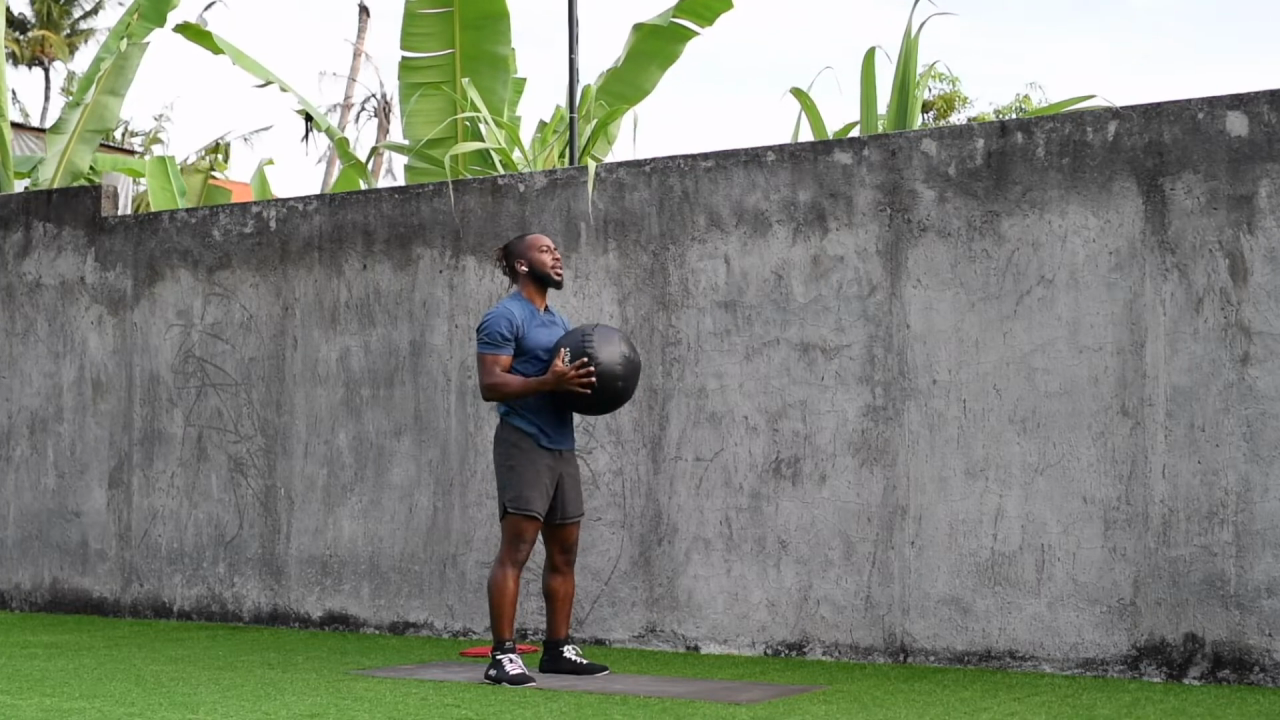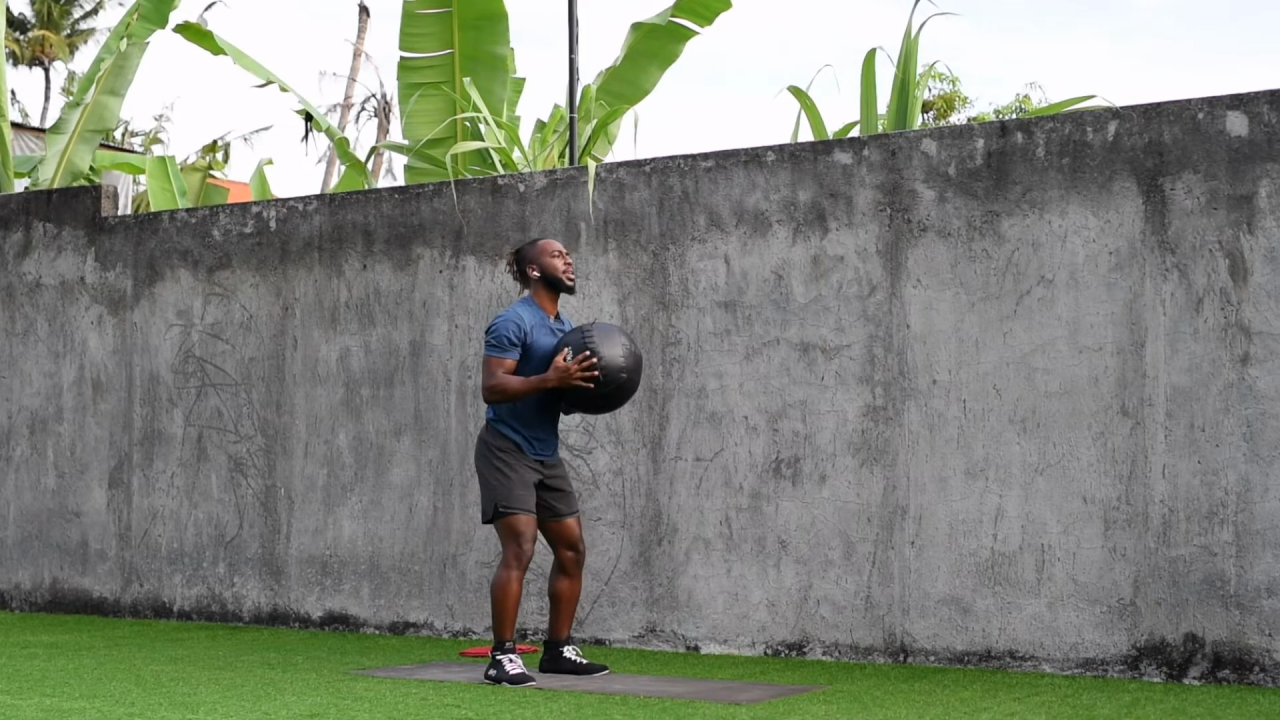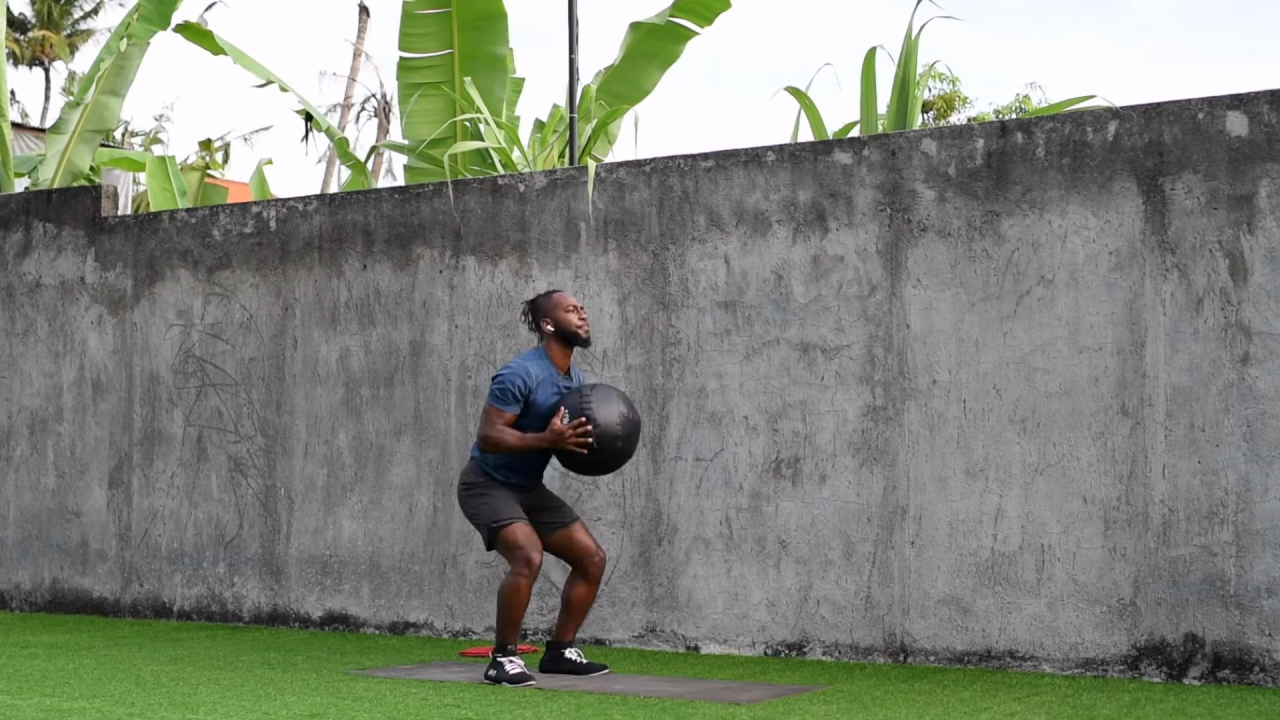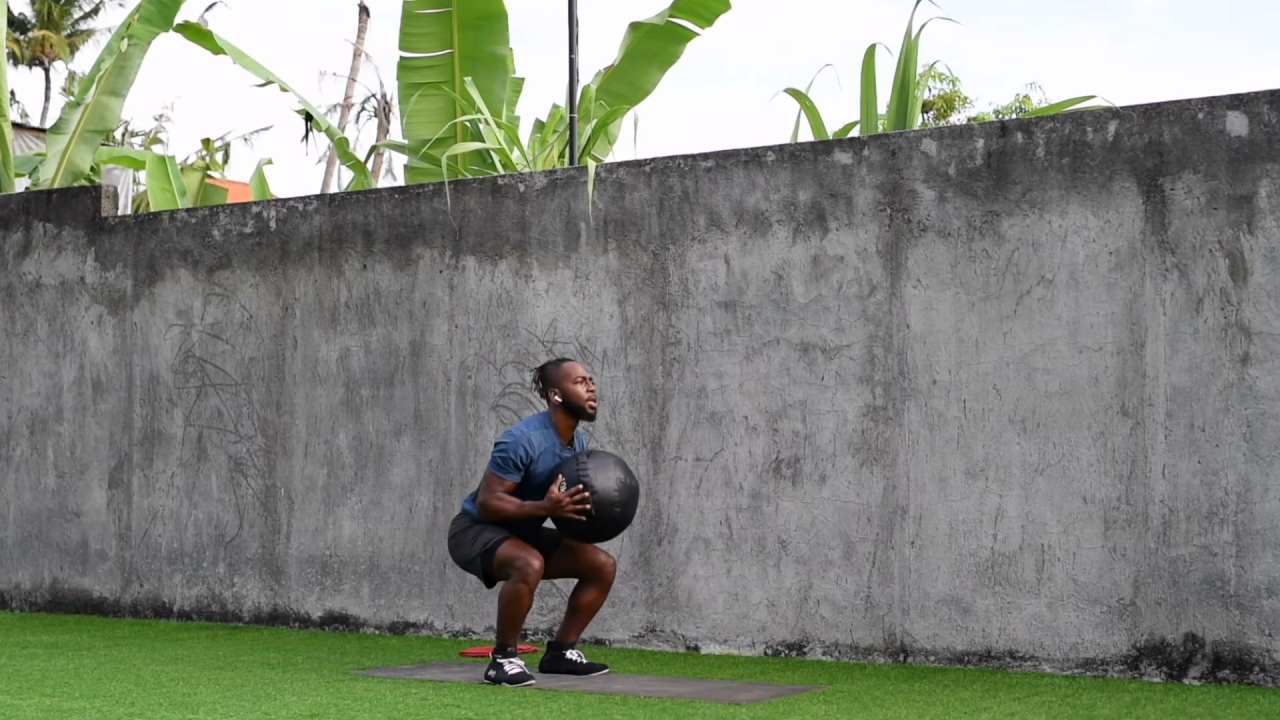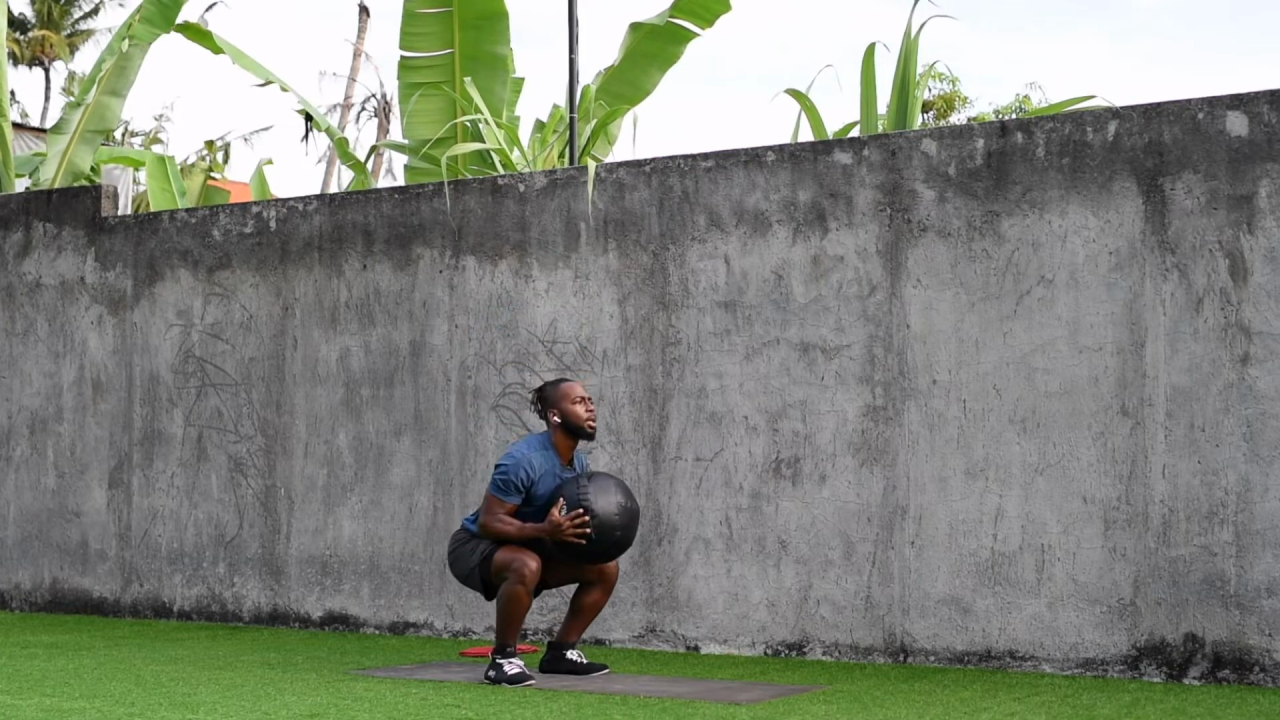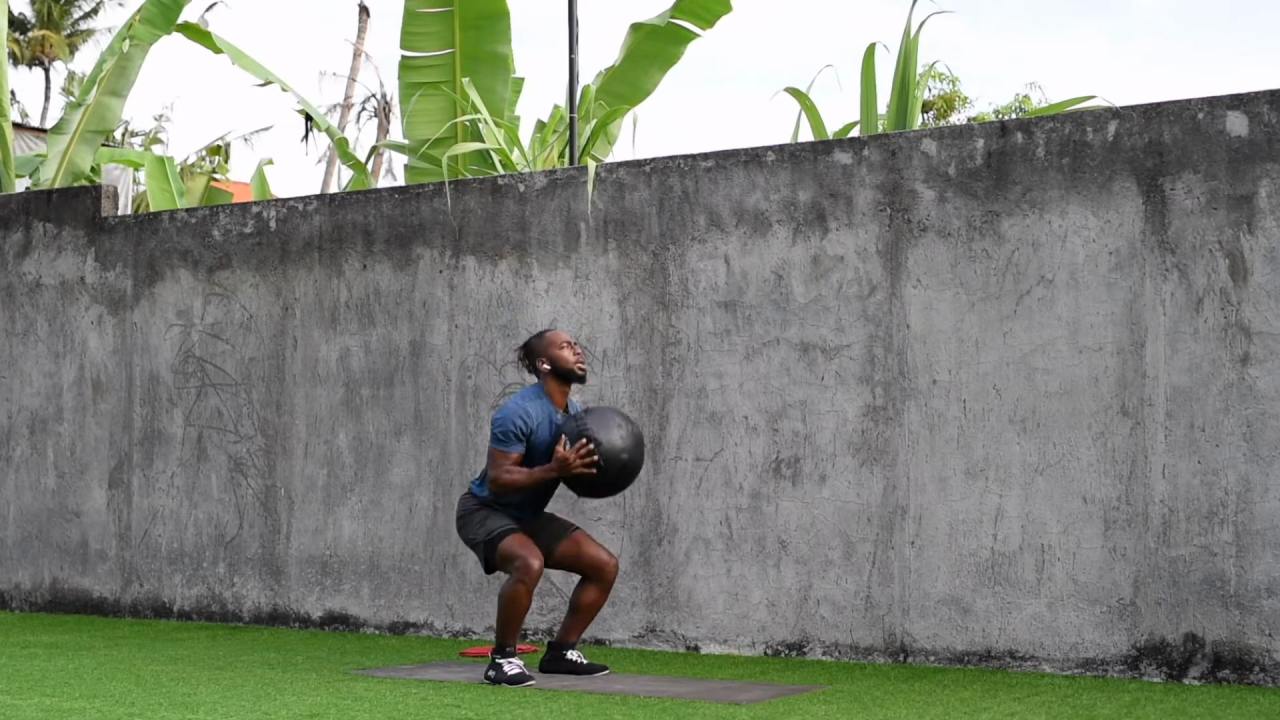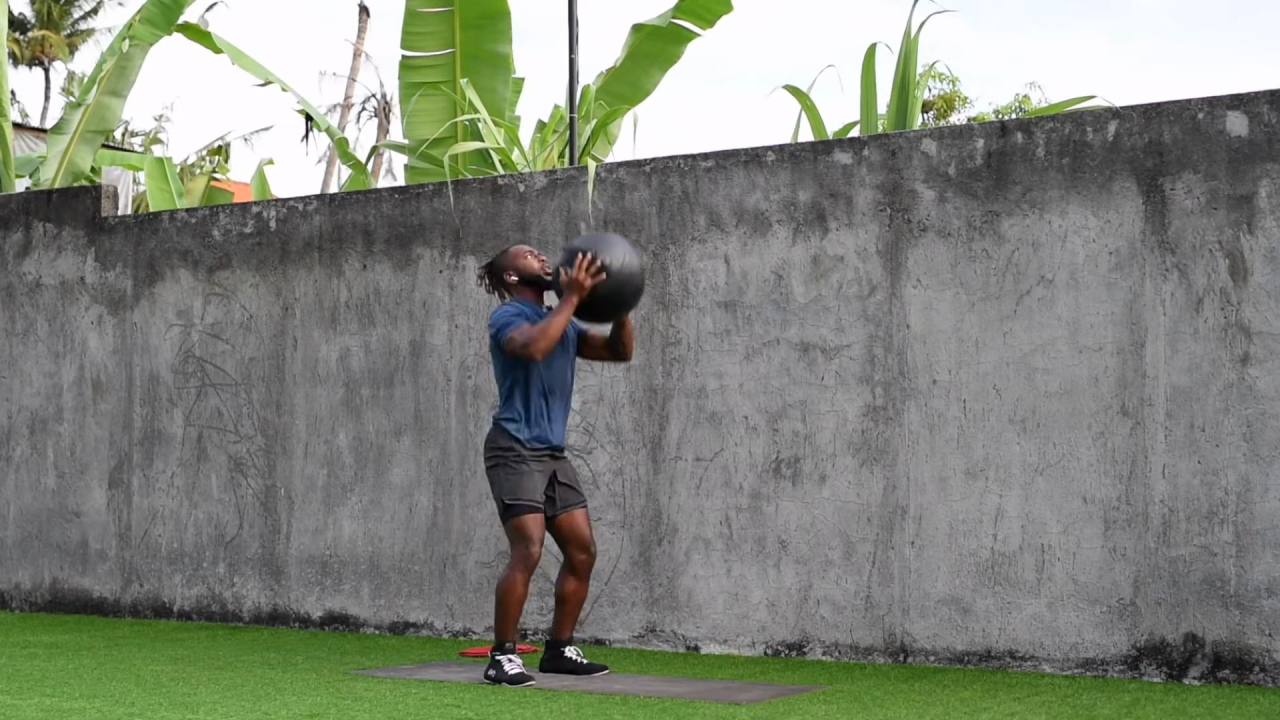
dt=0.2s
person 1, frame 1
left shoulder: (558, 319)
right shoulder: (505, 316)
right elbow: (490, 384)
left wrist: (593, 384)
right wrist: (548, 381)
left hip: (561, 446)
right hip: (523, 443)
left knee: (563, 555)
right knee: (515, 551)
left ankle: (558, 649)
right ankle: (502, 656)
person 1, frame 2
left shoulder: (566, 326)
right shoulder: (513, 320)
right elbow: (492, 386)
left wrist: (584, 383)
right wrist: (551, 378)
left hip: (546, 453)
right hip: (507, 449)
left knee: (572, 551)
right knee: (519, 551)
left ankle: (558, 649)
right ankle: (502, 656)
person 1, frame 3
left shoulder: (574, 378)
right shoulder: (521, 373)
left elbow: (565, 434)
right elbow: (489, 436)
left wrist: (587, 443)
right wrist: (548, 439)
left hip: (530, 488)
right hip: (489, 485)
left knee: (592, 558)
right knee: (528, 557)
left ankle: (560, 650)
right ankle: (503, 657)
person 1, frame 4
left shoulder: (578, 442)
right shoulder: (524, 440)
left elbow: (571, 498)
right elbow: (488, 502)
left wrist: (590, 504)
right wrist: (546, 508)
left hip: (524, 531)
right hip: (477, 528)
left knee: (603, 567)
right knee: (529, 566)
left ankle: (561, 651)
right ankle: (503, 657)
person 1, frame 5
left shoulder: (578, 462)
right shoulder: (523, 460)
left elbow: (571, 521)
right elbow: (489, 523)
left wrist: (593, 525)
right wrist: (547, 530)
left hip: (526, 545)
right hip: (474, 545)
left knee: (606, 569)
right knee: (526, 567)
left ankle: (561, 651)
right ankle: (504, 658)
person 1, frame 6
left shoulder: (574, 414)
right shoulder: (519, 411)
left elbow: (580, 476)
right elbow: (497, 479)
left wrist: (596, 469)
right wrist: (554, 469)
left hip: (527, 515)
right hip: (484, 512)
left knee: (605, 565)
right knee: (529, 563)
left ankle: (561, 650)
right ankle: (503, 657)
person 1, frame 7
left shoulder: (564, 324)
right shoulder: (508, 316)
left elbow: (621, 351)
right elbow: (534, 348)
right wrist: (573, 297)
left hip: (553, 456)
right hip: (513, 453)
left knee: (583, 550)
right knee: (528, 550)
left ankle: (560, 648)
right ankle: (503, 655)
